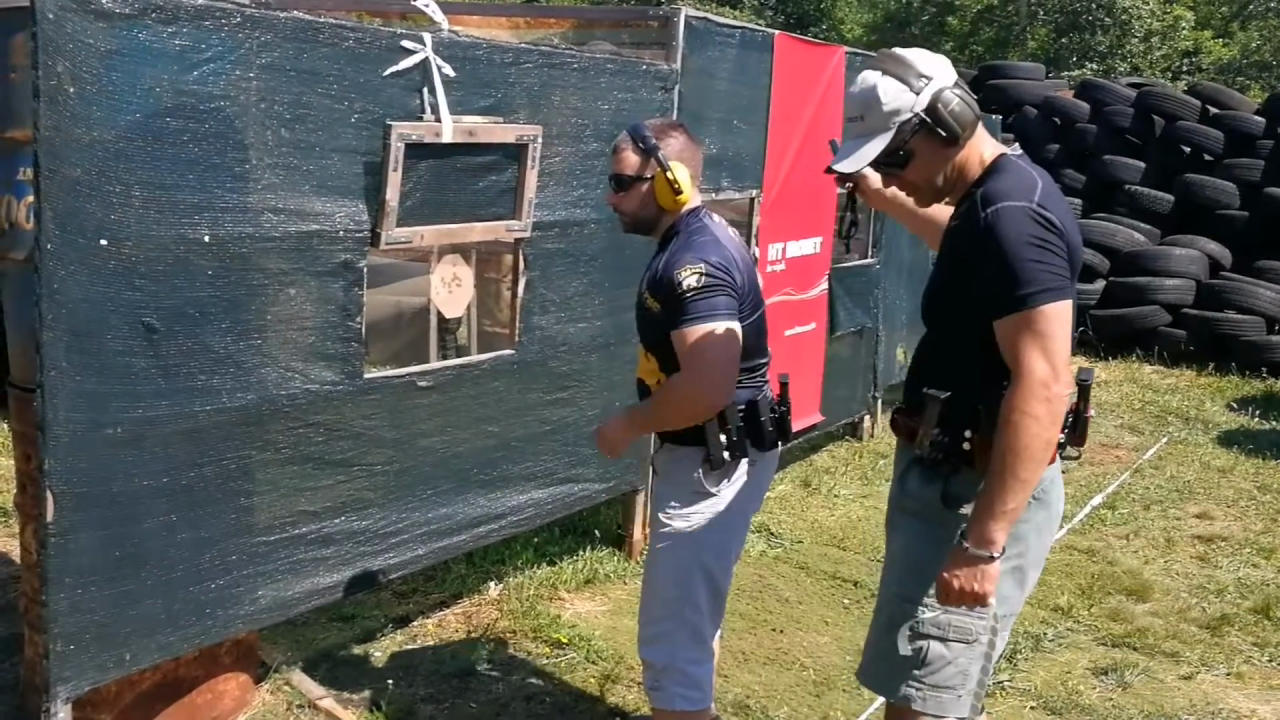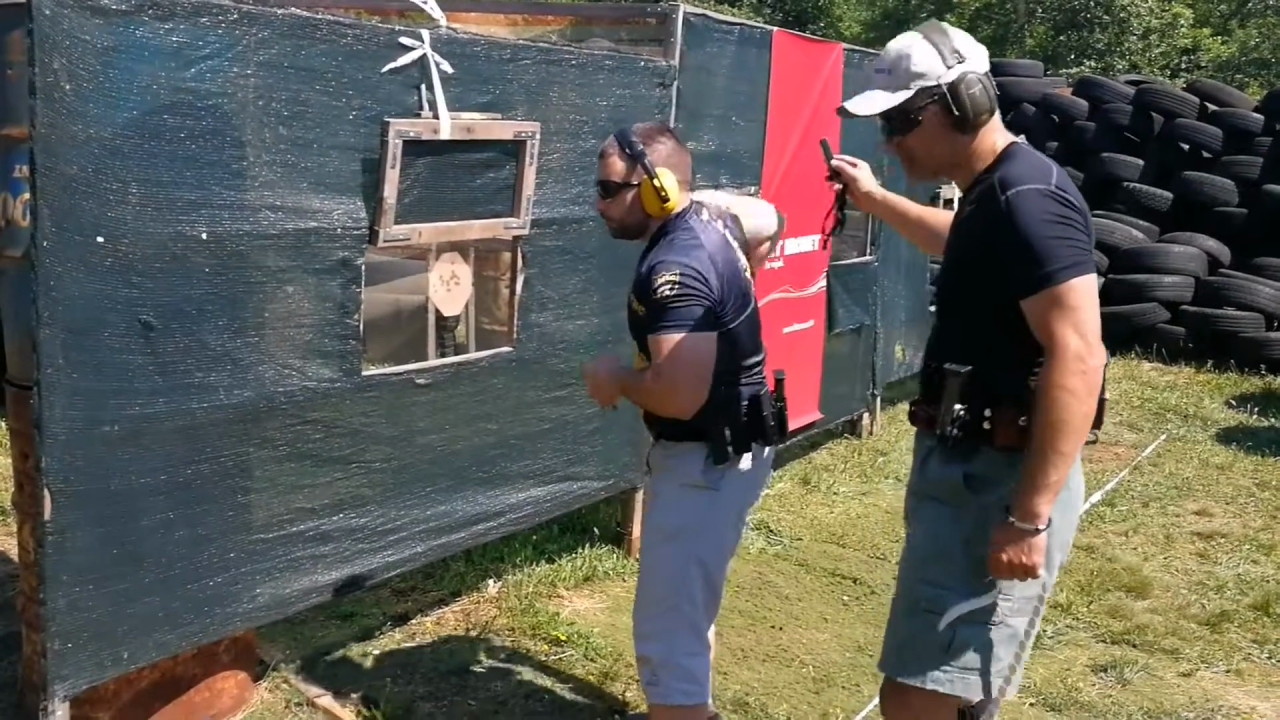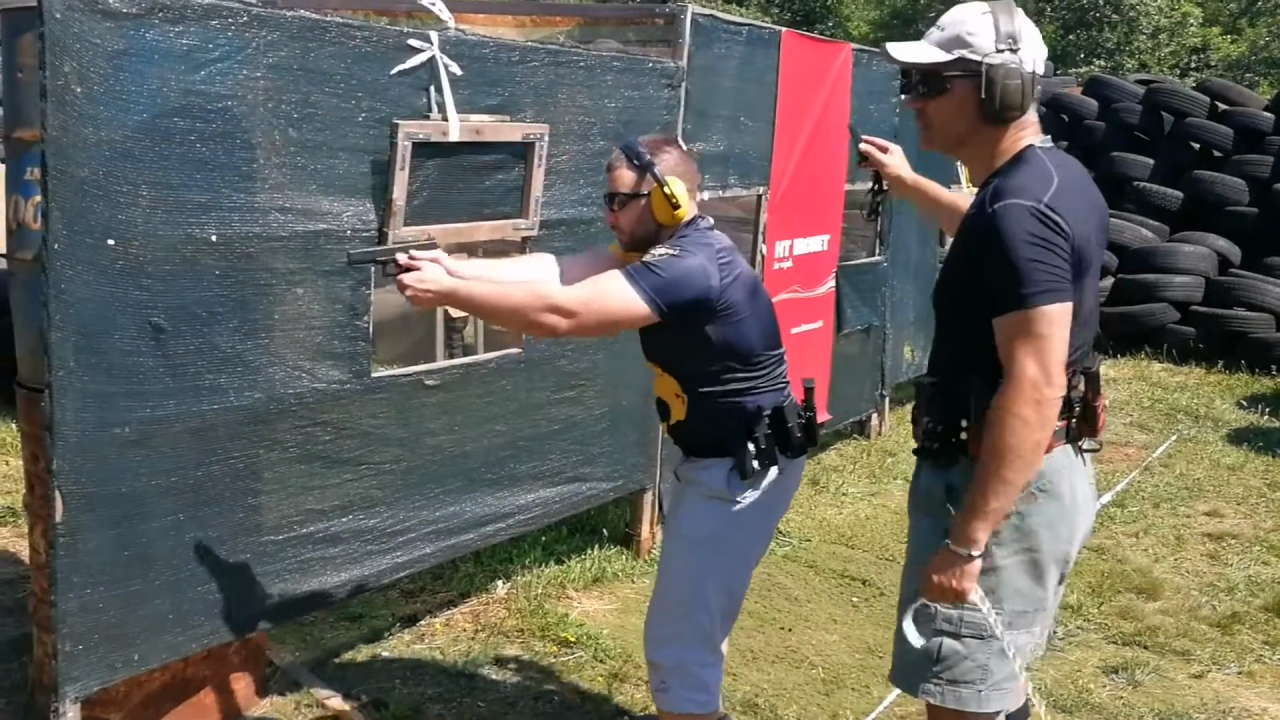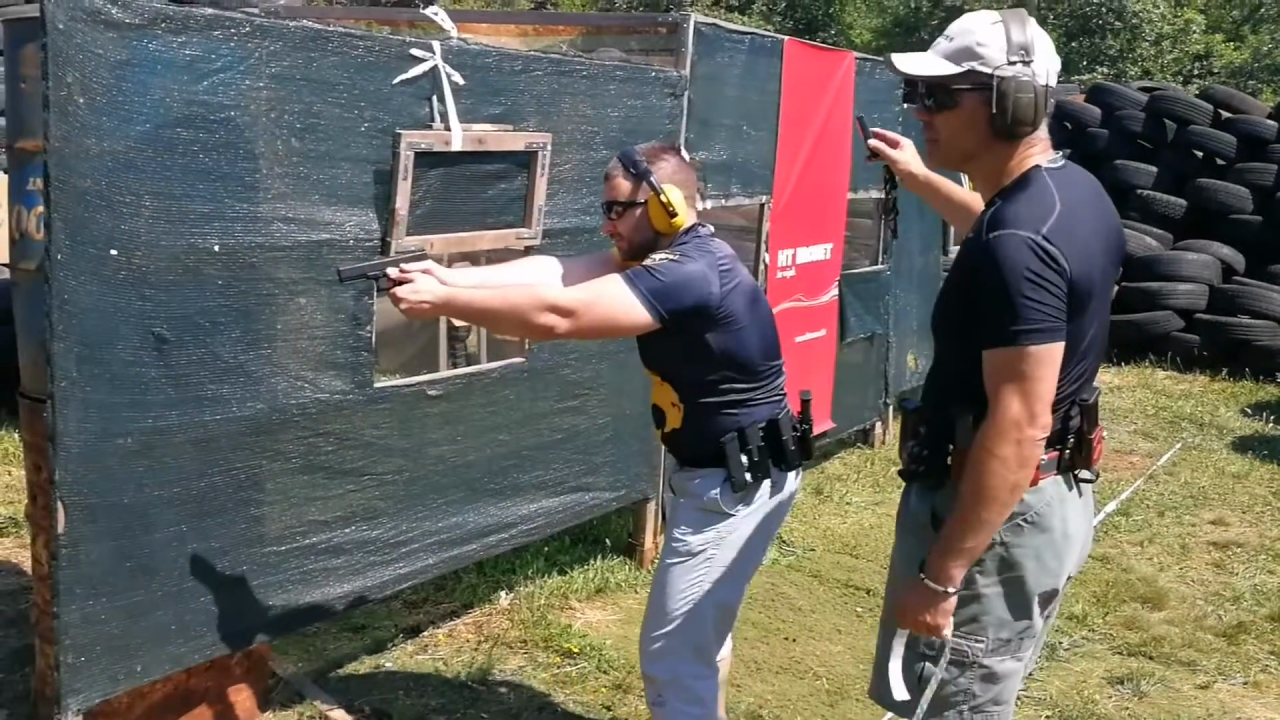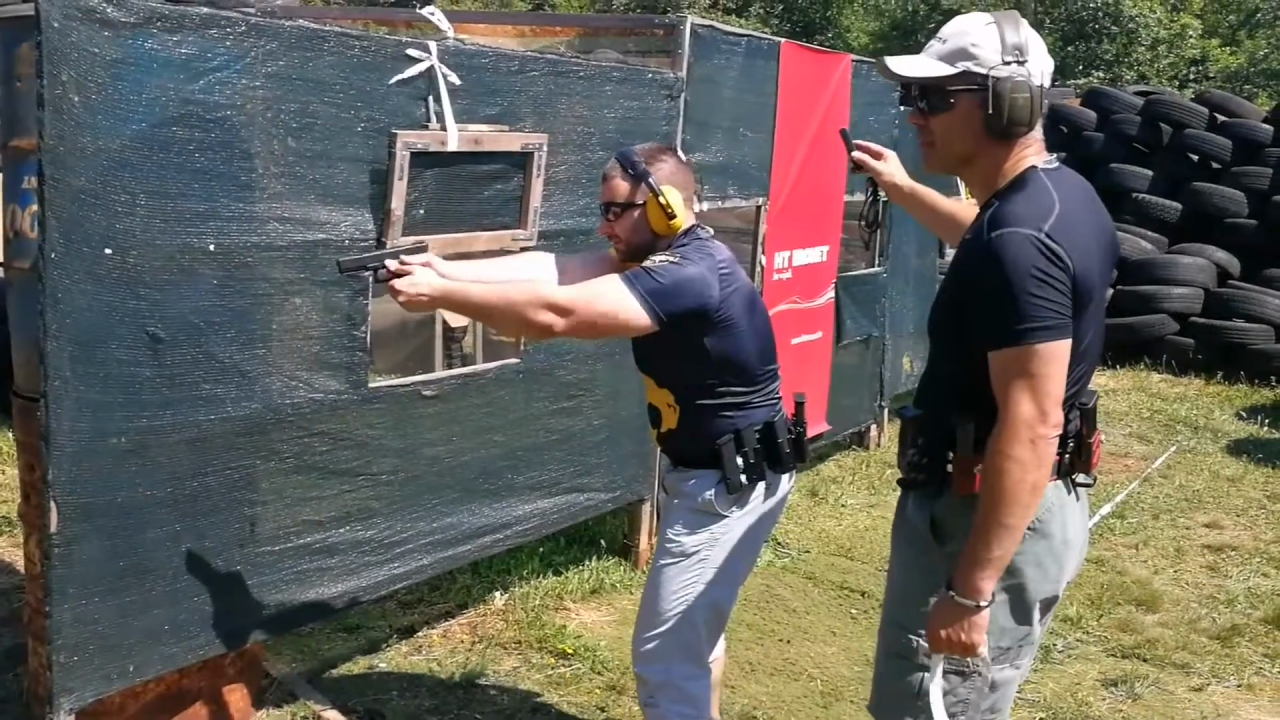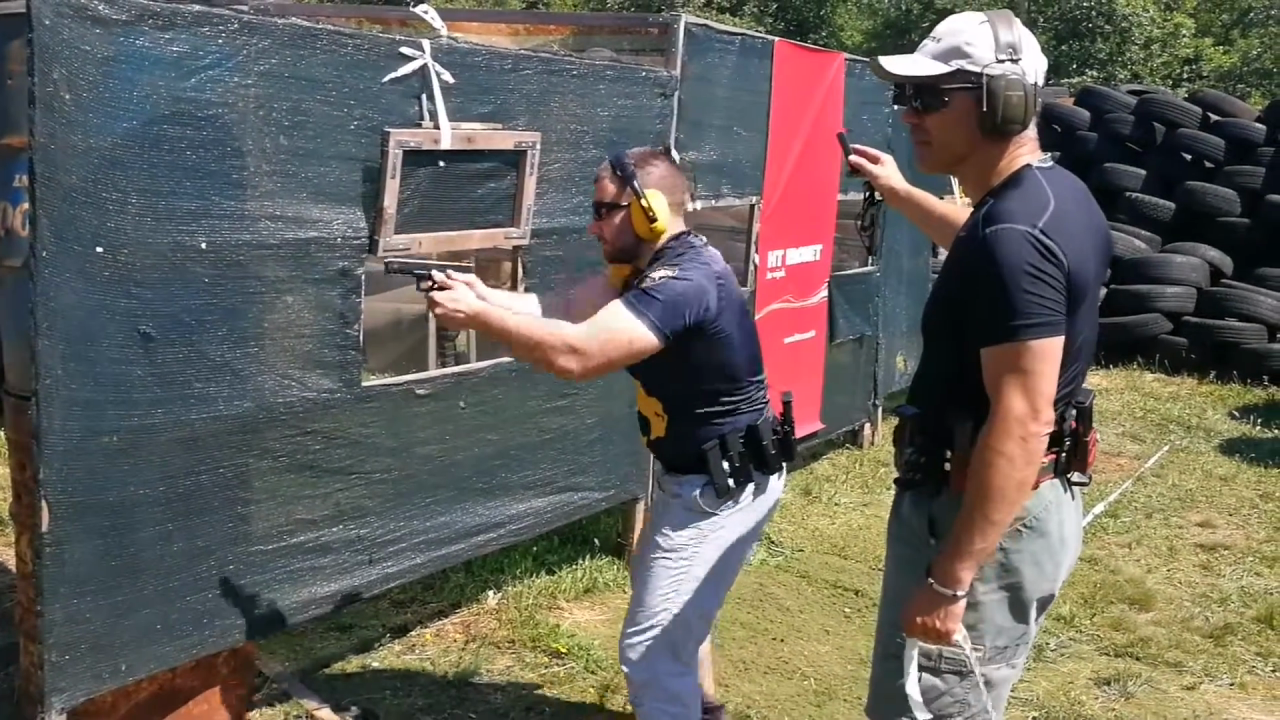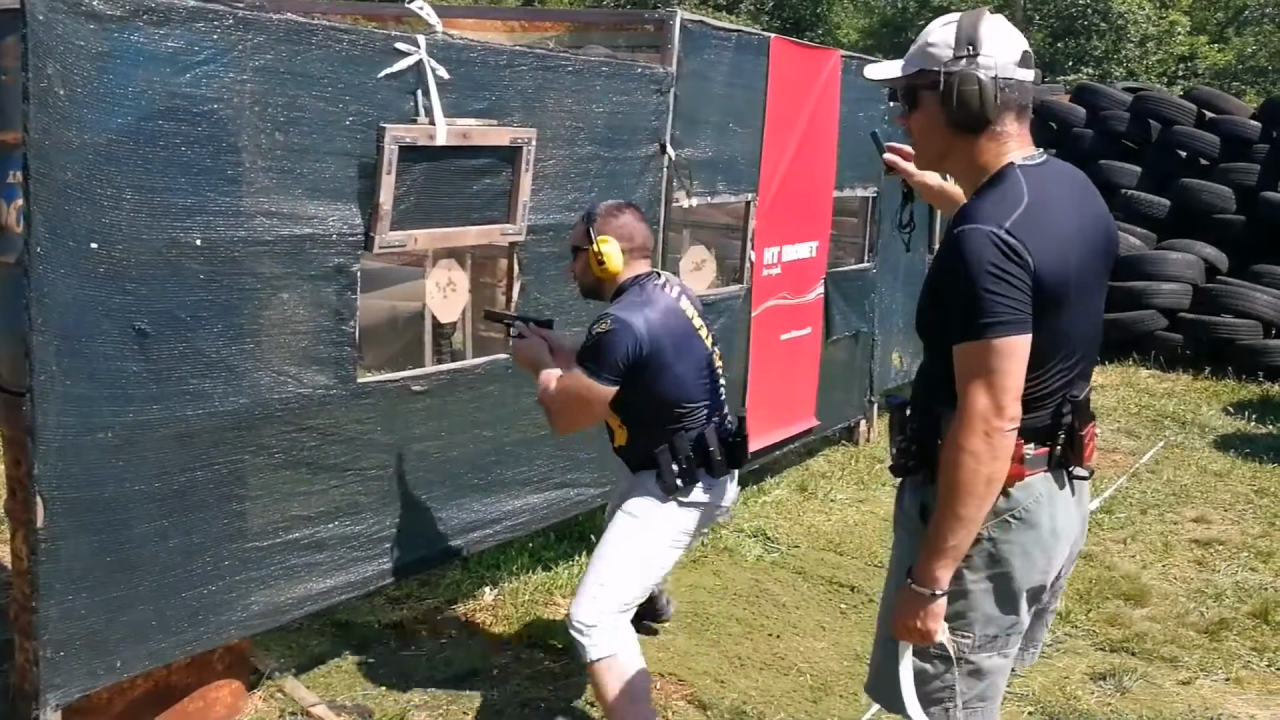
dt=0.4s
person 1, frame 1
left shoulder: (1012, 216)
right shoulder: (1004, 193)
left elbow: (1043, 387)
left wrist: (983, 542)
right wrist: (888, 201)
left hip: (975, 491)
right hip: (955, 475)
person 1, frame 2
left shoulder: (1027, 200)
right shoulder: (995, 191)
left elbow: (1078, 361)
left wrist: (1029, 516)
right wrist: (876, 200)
left hip: (998, 479)
right hip: (968, 466)
person 1, frame 3
left shoulder: (1020, 207)
right shoulder: (1048, 176)
left elbow: (1035, 386)
left wrist: (965, 540)
right wrist: (908, 184)
left hip: (999, 483)
right hip: (1024, 475)
person 1, frame 4
left shoulder: (1018, 242)
right shoulder: (1073, 191)
left elbow: (1018, 427)
left wrist: (939, 574)
right wrist: (921, 179)
left hip: (997, 511)
right hip: (1048, 495)
person 1, frame 5
left shoulder: (1020, 239)
right shoulder: (1063, 193)
left elbow: (1030, 428)
left wrist: (970, 590)
right wrist: (904, 190)
left hip: (988, 514)
right hip: (1032, 506)
person 1, frame 6
left shoulder: (1015, 234)
right shoulder: (1055, 192)
left elbow: (1022, 423)
left wrist: (948, 579)
right wrist: (901, 194)
left hip: (989, 514)
right hip: (1032, 502)
person 1, frame 7
left shoulder: (984, 239)
right shoulder: (1070, 187)
left elbow: (990, 420)
left wrist: (929, 578)
right wrist: (937, 188)
left hip: (990, 506)
right hip: (1053, 491)
person 2, frame 1
left shoulder: (694, 260)
right shoulder: (698, 237)
left elbow: (705, 389)
left wrist: (628, 425)
left hip: (711, 462)
right hip: (711, 456)
left knee: (671, 634)
right knee: (692, 609)
person 2, frame 2
left shoulder: (677, 265)
right shoulder: (703, 224)
left elbow: (678, 394)
left wrist: (616, 379)
left hip: (709, 458)
right hip: (712, 449)
left knee: (667, 628)
right knee: (685, 602)
person 2, frame 3
left shoulder: (687, 266)
right shoulder: (663, 248)
left elbow: (561, 314)
right elbow: (558, 274)
left wrist: (450, 291)
right wrist: (452, 270)
left hip: (741, 469)
right hip: (714, 458)
left knee: (679, 635)
right knee: (695, 603)
person 2, frame 4
left shoulder: (689, 272)
right shoulder: (665, 256)
left elbow: (559, 314)
right elbow: (555, 273)
left wrist: (442, 302)
right wrist: (448, 276)
left hip: (737, 482)
right hip: (710, 470)
left knee: (673, 650)
right knee: (700, 617)
person 2, frame 5
left shoulder: (688, 275)
right shoulder: (667, 257)
left elbow: (555, 312)
right elbow: (555, 270)
left wrist: (439, 295)
right wrist: (447, 271)
left hip: (730, 484)
right hip: (706, 472)
left knee: (666, 652)
right knee: (694, 619)
person 2, frame 6
left shoulder: (682, 283)
right shoulder: (656, 263)
left elbow: (576, 354)
right elbow: (575, 314)
left wrist: (476, 313)
right wrist: (486, 293)
left hip: (722, 487)
right hip: (694, 474)
left knee: (651, 649)
right knee: (674, 610)
person 2, frame 7
left shoulder: (621, 324)
right shoulder: (665, 291)
left elbow: (565, 417)
left wrist: (543, 367)
right wrist: (566, 354)
left hip: (678, 491)
right hip: (693, 471)
left knee: (595, 619)
right knee: (623, 520)
right ankle: (649, 596)
